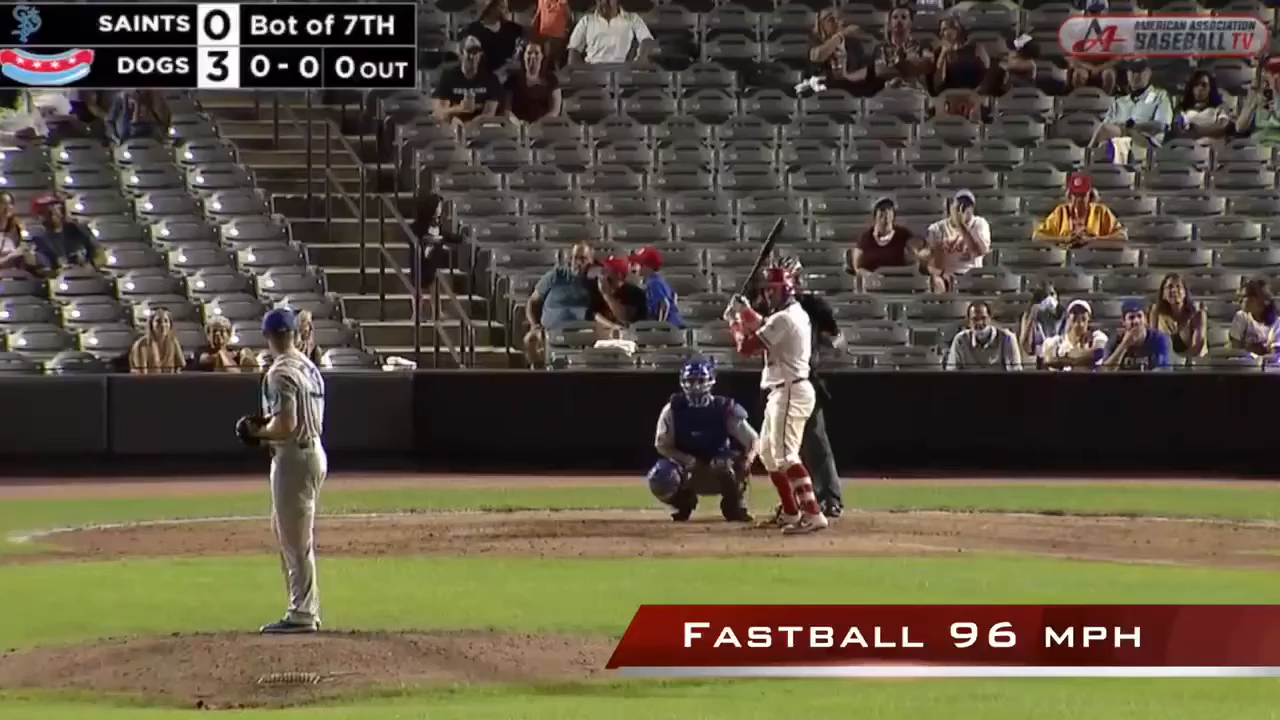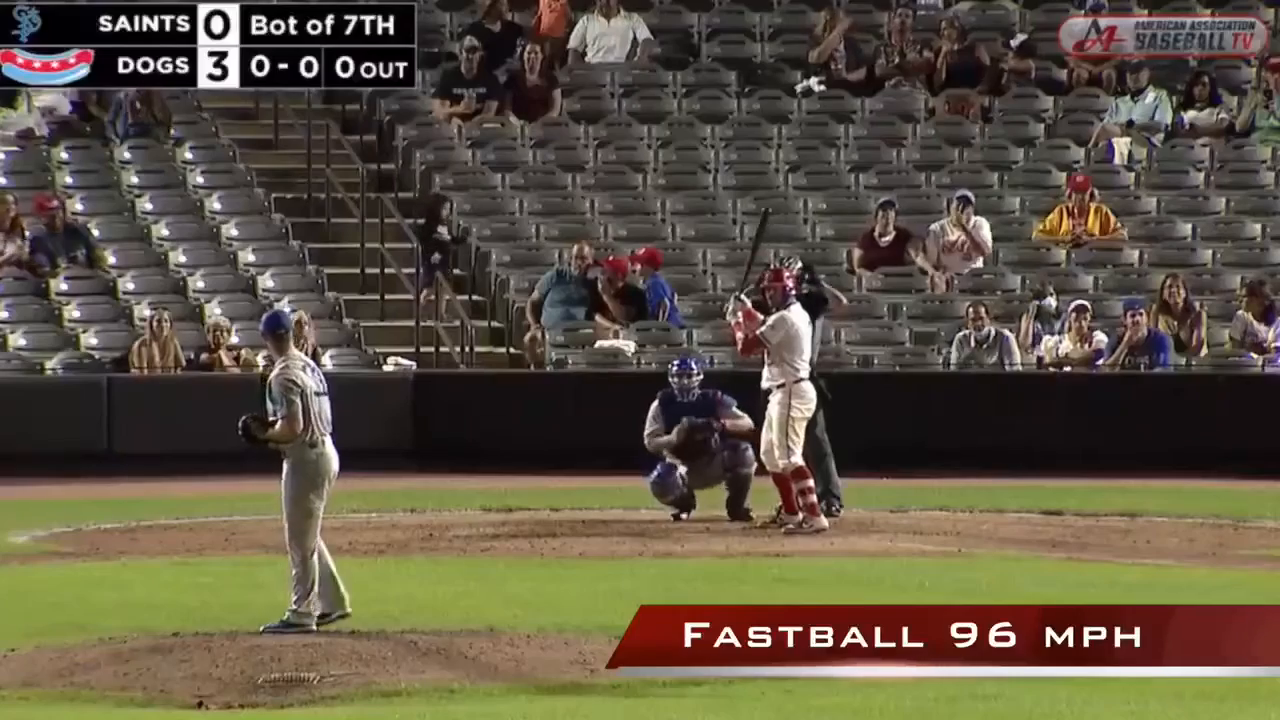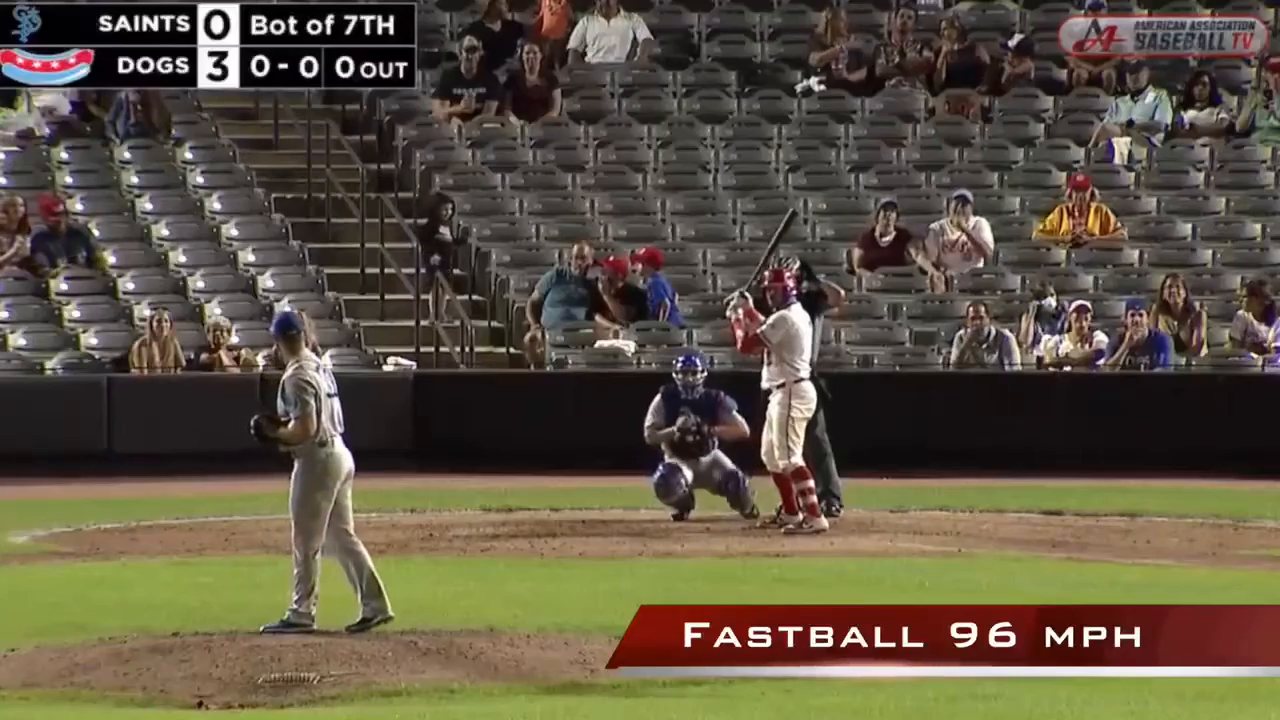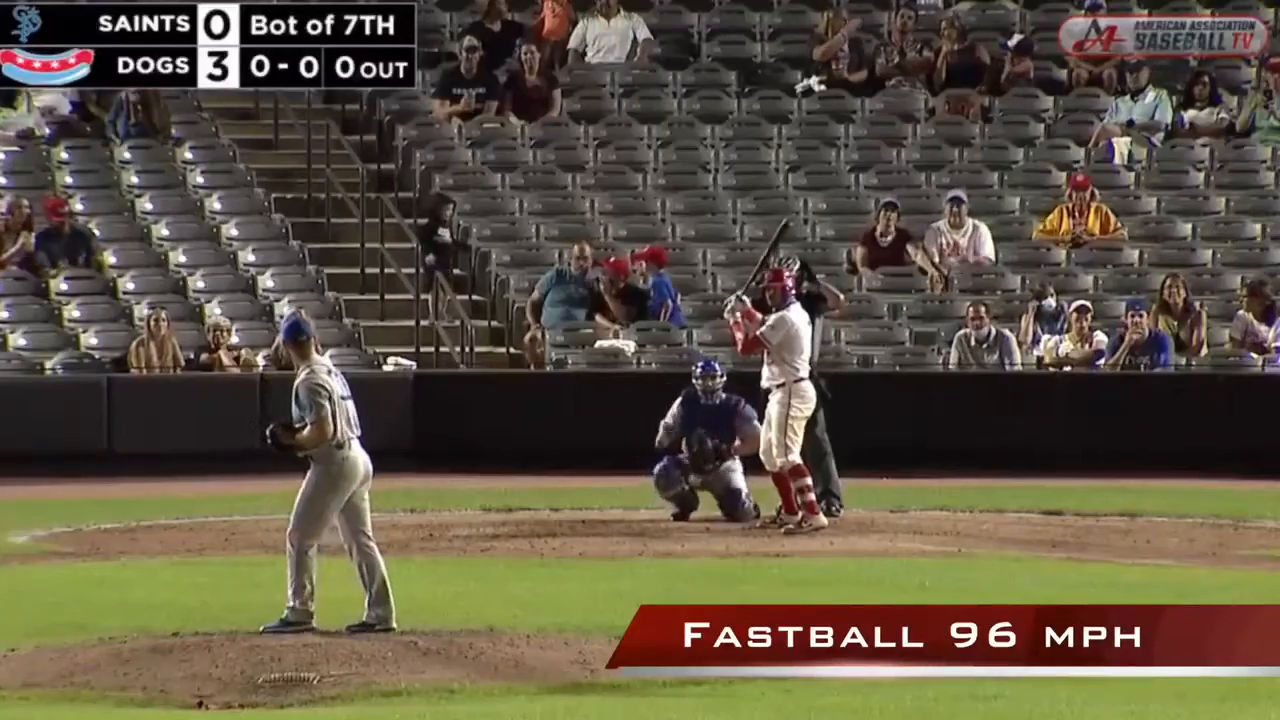
dt=0.3s
person 1, frame 1
left shoulder: (280, 372)
right shoulder: (310, 367)
left elbow: (285, 425)
left wrist: (259, 432)
right wrist: (268, 428)
left hip: (295, 458)
right hip: (312, 453)
left knee: (295, 540)
right knee: (289, 536)
left ankle: (302, 614)
right ankle: (306, 610)
person 1, frame 2
left shoulder: (283, 375)
right shoulder: (310, 366)
left elbow: (292, 429)
left wrist: (265, 434)
right wrist: (272, 428)
left hip: (306, 459)
right hip: (325, 452)
left knee: (300, 541)
right knee: (307, 537)
left ankle: (301, 614)
right ankle: (333, 601)
person 1, frame 3
left shoulder: (296, 376)
right shoulder: (320, 367)
left elbow: (305, 428)
left wrist: (277, 433)
right wrist: (284, 428)
left hip: (317, 460)
right hip: (339, 455)
left knee: (306, 541)
right knee: (342, 536)
left ankle: (301, 615)
right ankle: (375, 605)
person 1, frame 4
left shoulder: (308, 380)
right shoulder: (331, 370)
left elbow: (322, 431)
left wrist: (292, 440)
right wrist: (298, 434)
left hip: (334, 464)
right hip: (357, 458)
left knee: (300, 537)
right knee: (361, 540)
left ankle: (299, 614)
right ankle: (380, 614)
person 2, frame 1
left shoulder: (784, 318)
right shoulder: (795, 314)
left elbow: (746, 347)
right elbow: (765, 330)
left wrist: (734, 321)
right wrist: (746, 311)
left hip: (790, 393)
right hip: (782, 393)
left knee: (784, 456)
right knee: (769, 454)
left ankle: (813, 515)
right ankle: (791, 513)
person 2, frame 2
left shoulder: (785, 318)
right shoulder: (797, 314)
left elbow: (746, 347)
right elbow: (767, 329)
left wrist: (736, 320)
right wrist: (747, 311)
left hip: (791, 394)
right hip: (783, 393)
left knee: (789, 457)
right knee: (770, 455)
left ankle: (815, 517)
right ankle: (791, 513)
person 2, frame 3
left shoulder: (784, 317)
right shoulder: (797, 314)
left elbow: (746, 345)
right elbow: (766, 332)
left wrist: (736, 317)
right wrist: (748, 310)
left hip: (791, 394)
right hip: (783, 394)
left knee: (789, 457)
right knee: (771, 456)
left ankle: (815, 518)
right ankle: (791, 513)
person 2, frame 4
left shoulder: (784, 318)
right shoulder: (796, 314)
left elbow: (746, 347)
right elbow: (765, 328)
left wrist: (734, 320)
right wrist: (746, 310)
left hip: (791, 393)
right hip: (782, 393)
left knee: (787, 456)
right knee: (770, 455)
left ankle: (813, 515)
right ankle: (791, 513)
person 3, frame 1
left shoulder: (724, 408)
right shoulder: (673, 409)
left elbow: (753, 440)
right elbow: (662, 445)
left wrist: (747, 461)
right wrist: (689, 461)
left hip: (718, 472)
right hip: (686, 469)
left knee: (735, 466)
right knee: (658, 479)
left ankle: (732, 507)
right ankle: (684, 503)
person 3, frame 2
left shoulder: (712, 399)
right shoulder: (662, 404)
left elbow: (747, 424)
right elbow: (650, 443)
left wrist: (720, 425)
right wrist: (673, 437)
left hip: (710, 463)
right hip: (680, 464)
left knee: (742, 452)
right knee: (661, 484)
left ankle: (737, 508)
right ankle: (683, 503)
person 3, frame 3
left shoulder: (715, 399)
right shoulder: (665, 399)
left elbow: (743, 430)
right elbow: (649, 436)
left wrist: (710, 430)
right wrist: (675, 430)
left hip: (709, 459)
right hip: (679, 461)
left knee: (737, 486)
right knee: (664, 485)
left ankle: (746, 507)
right ankle: (683, 503)
person 3, frame 4
left shoulder: (735, 406)
right shoulder: (686, 403)
left elbow: (758, 441)
right elbow: (667, 430)
left wrist: (726, 451)
right wrist: (665, 441)
left hip: (725, 466)
right hip: (693, 463)
left knee: (738, 512)
right knee: (664, 475)
left ankle: (749, 506)
right ankle: (686, 504)
